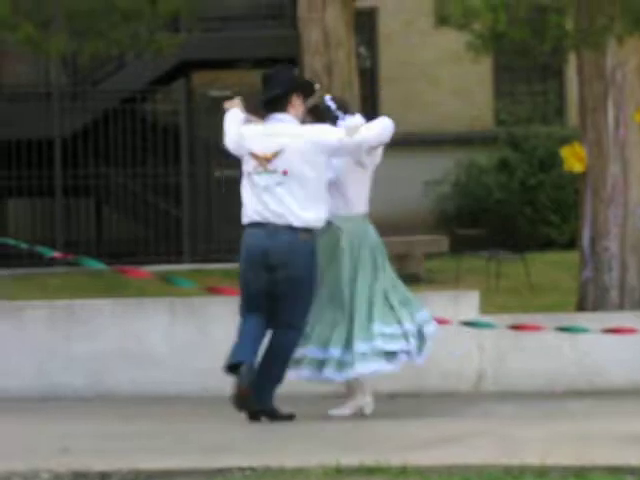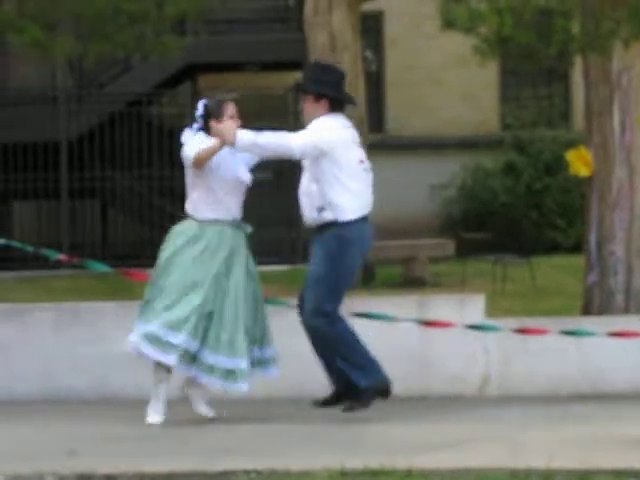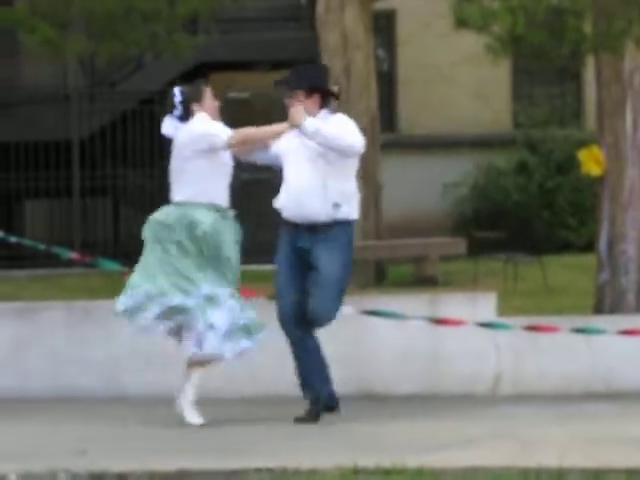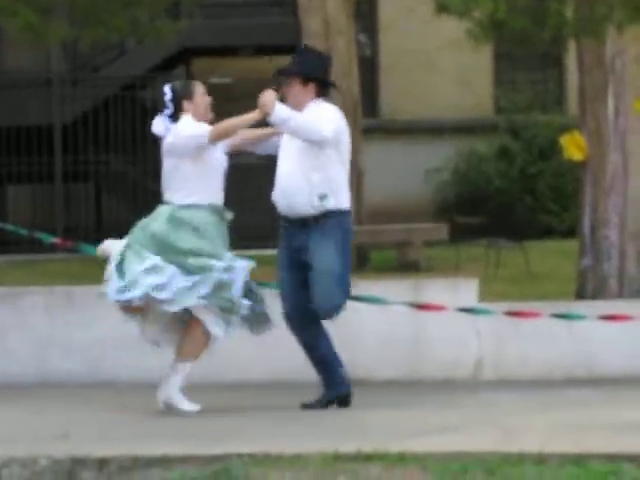
dt=1s
person 1, frame 1
left shoulder: (251, 134)
right shoulder: (312, 136)
left elbow: (232, 140)
right elbow: (362, 139)
left wrist: (235, 114)
left hip: (256, 239)
right hip: (296, 243)
left knee: (254, 311)
right knee: (288, 323)
left ankle: (242, 364)
right ankle: (260, 399)
person 1, frame 2
left shoulder: (327, 129)
right shoulder: (341, 132)
left elbow: (295, 144)
left wrist: (243, 137)
right wrist: (264, 147)
left hip: (342, 236)
right hip: (336, 234)
left knee: (319, 314)
right knee: (311, 310)
left ankle: (371, 381)
right ankle: (350, 382)
person 1, frame 3
left shoulder: (340, 126)
right shoulder: (293, 138)
left elbow: (356, 146)
right elbow: (264, 151)
left wrist: (307, 125)
left hip: (333, 235)
right hip: (293, 233)
left knee: (319, 311)
right knee: (290, 314)
left ankle: (316, 342)
right ankle: (321, 394)
person 1, frame 4
left shoulder: (328, 116)
right shoulder: (296, 121)
left elbow: (316, 133)
right elbow: (276, 141)
left wrist: (274, 112)
left hip: (328, 226)
right hip: (294, 228)
left knee: (327, 303)
right knee: (295, 312)
left ankle: (332, 292)
right ankle: (337, 387)
person 2, frame 1
left shoulder: (361, 149)
left hip: (351, 238)
right hip: (324, 238)
left knee: (359, 307)
right knee: (329, 310)
left ankle: (359, 393)
right ankle: (359, 391)
person 2, frame 2
left shoulder: (235, 151)
right shoulder: (199, 150)
right elbow: (200, 156)
right wrist: (221, 140)
left hip: (228, 242)
right hip: (198, 239)
left knee: (229, 314)
right knee: (179, 313)
left ankle: (195, 388)
right ankle: (158, 398)
person 2, frame 3
left shoulder: (209, 137)
right shoulder: (200, 130)
left elbow: (240, 146)
right elbow: (241, 137)
left wrist: (280, 142)
right wrist: (286, 127)
left hip: (212, 229)
right hip: (186, 224)
left knee: (214, 318)
left ankle: (186, 396)
person 2, frame 4
left shoulder: (202, 134)
right shoulder: (183, 134)
left elbow: (245, 139)
right elbow: (219, 132)
left wrist: (279, 131)
right wrist: (260, 112)
left hip: (205, 228)
right hip: (180, 225)
left knee: (201, 306)
left ankle: (171, 388)
right ankle: (123, 250)
